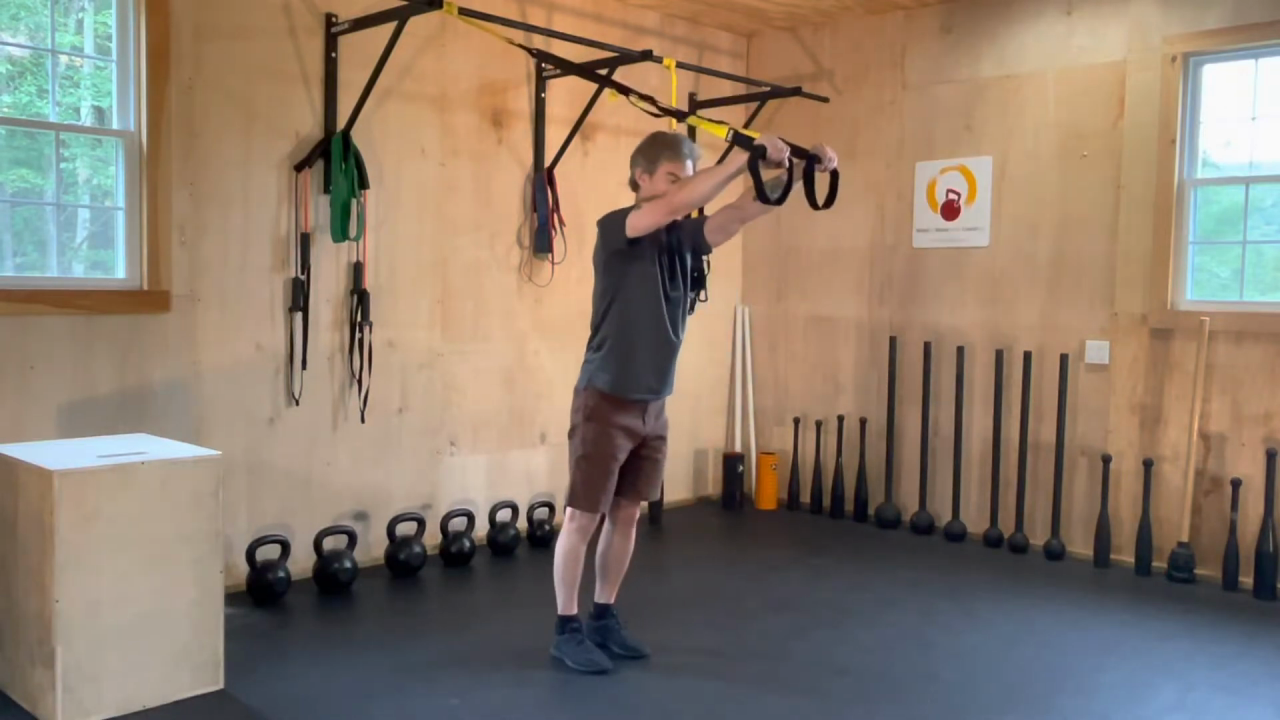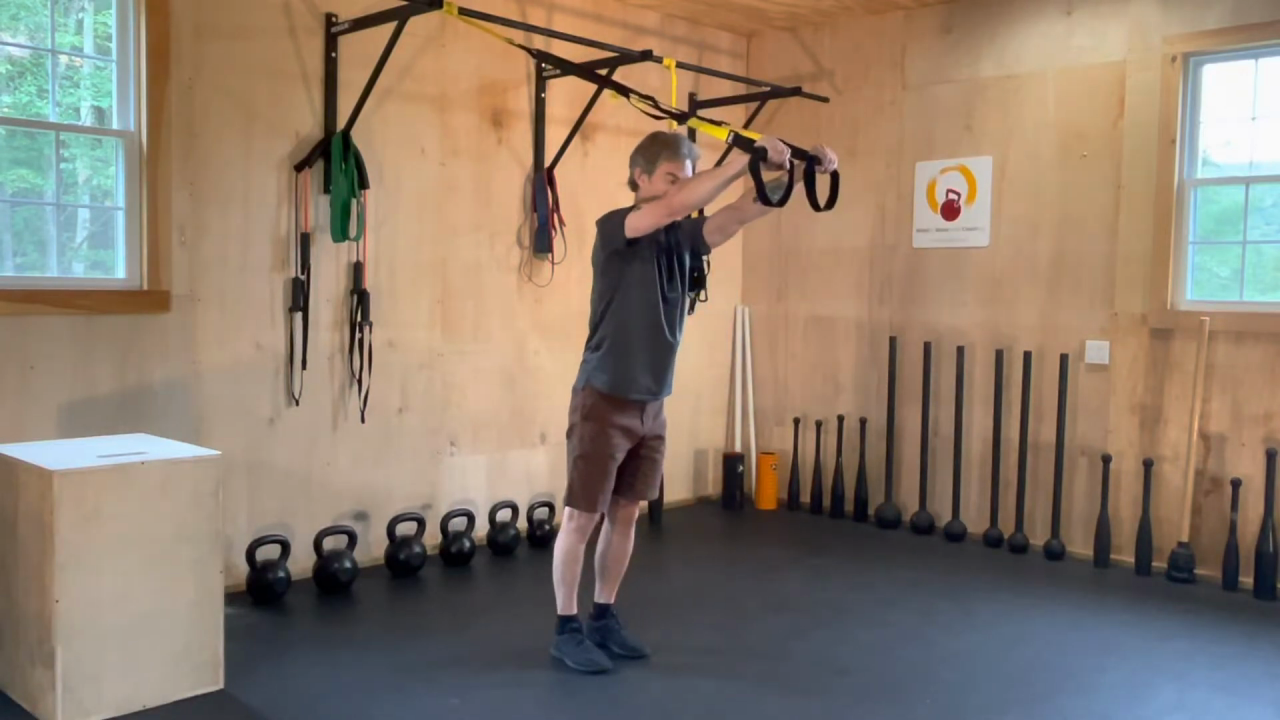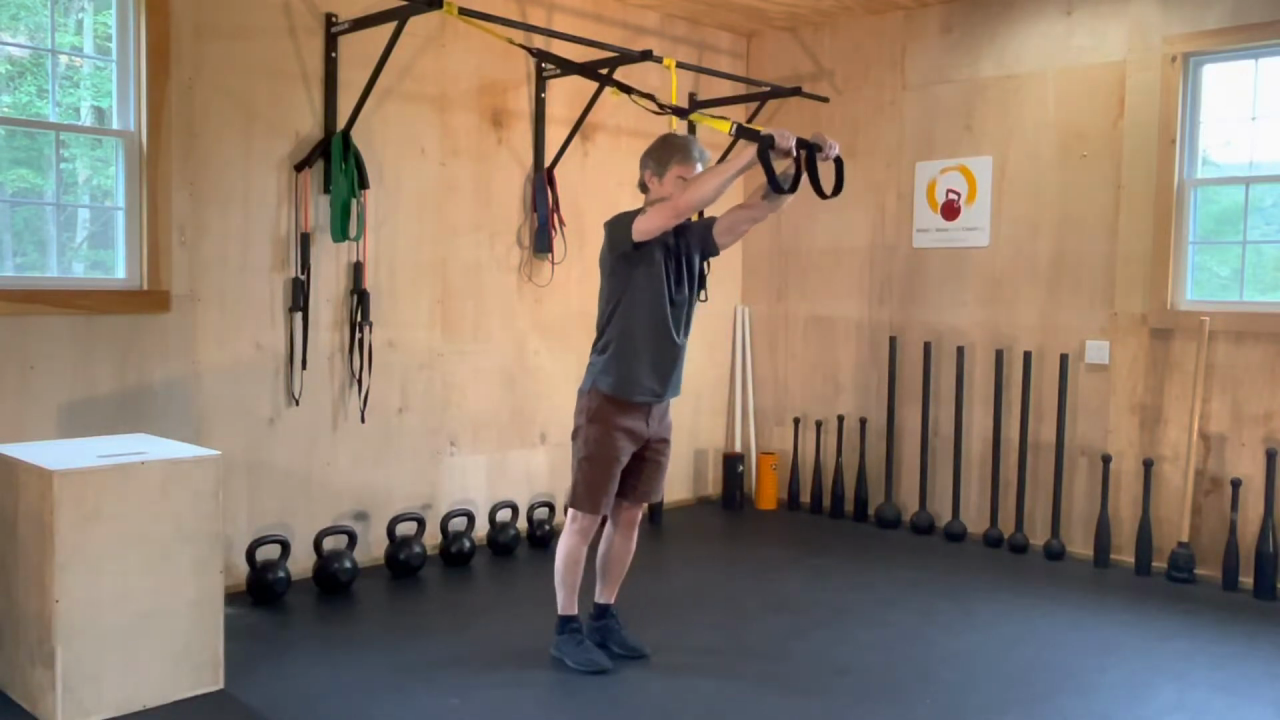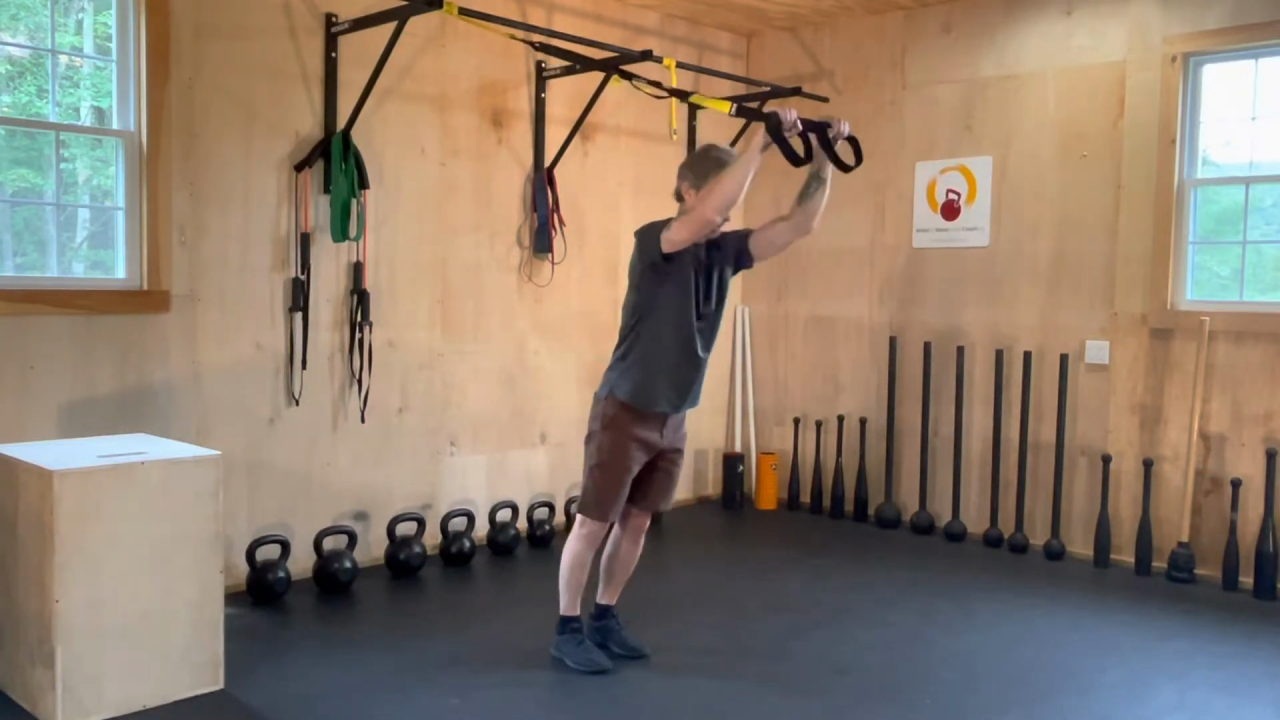
dt=0.3s
person 1, frame 1
left shoulder: (683, 237)
right shoulder: (615, 230)
left elbow: (746, 210)
right elbow: (673, 205)
right wrist: (745, 157)
left hip: (652, 405)
right hip: (604, 402)
left knee: (625, 516)
right knee: (583, 518)
left ankle: (604, 619)
right ankle: (567, 630)
person 1, frame 2
left shoulder: (682, 237)
right shoulder: (615, 229)
left elbow: (744, 210)
right elbow: (673, 206)
left wrist: (795, 173)
right wrist: (747, 159)
left hip: (650, 405)
right hip: (603, 402)
left knee: (624, 515)
right knee: (581, 518)
left ankle: (603, 619)
right ankle: (567, 630)
person 1, frame 3
left shoulder: (692, 239)
right shoulder: (624, 231)
left elbow: (755, 210)
right elbow: (681, 207)
left wrist: (798, 165)
right wrist: (751, 153)
left hip: (657, 407)
right hip: (609, 404)
left knee: (627, 517)
right knee: (585, 519)
left ankle: (603, 619)
right ankle: (567, 630)
person 1, frame 4
left shoulder: (724, 249)
right shoulder: (656, 241)
left elbow: (798, 221)
right elbow: (706, 217)
left wrist: (821, 160)
right wrist: (759, 143)
left hip: (672, 418)
right hip: (624, 412)
left knee: (636, 524)
right knee: (593, 524)
left ankle: (603, 621)
right ankle: (567, 631)
